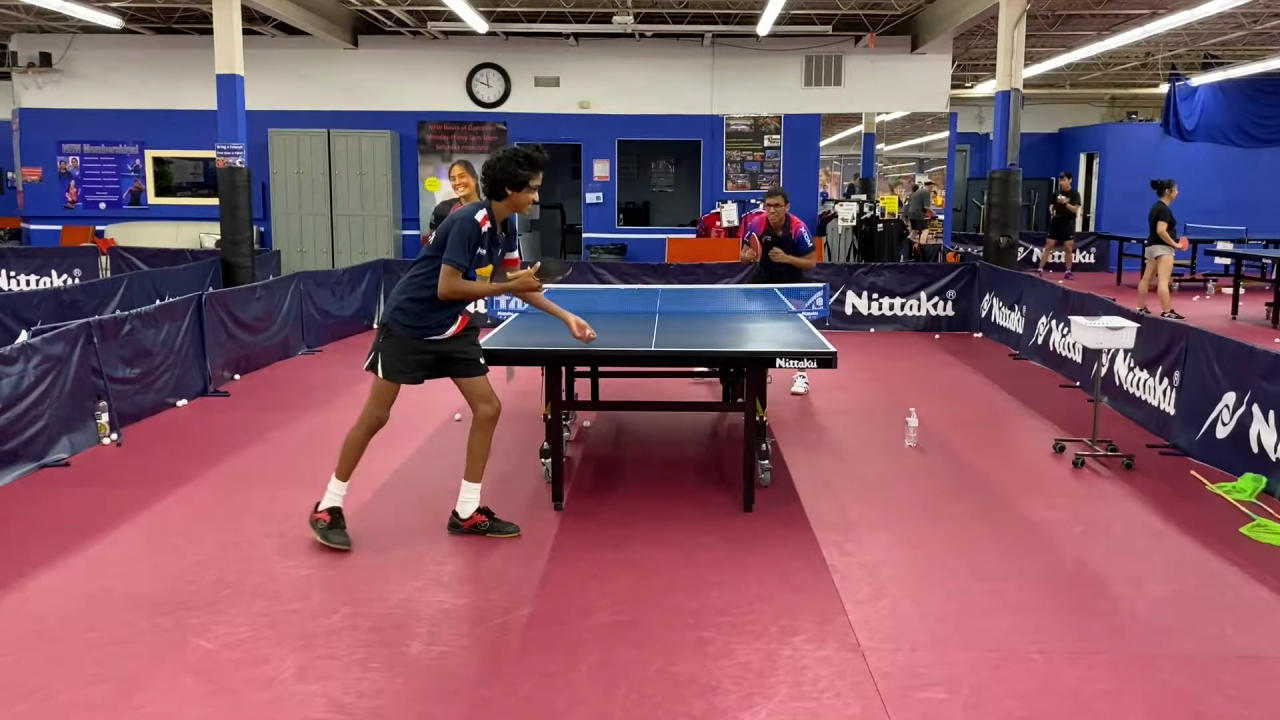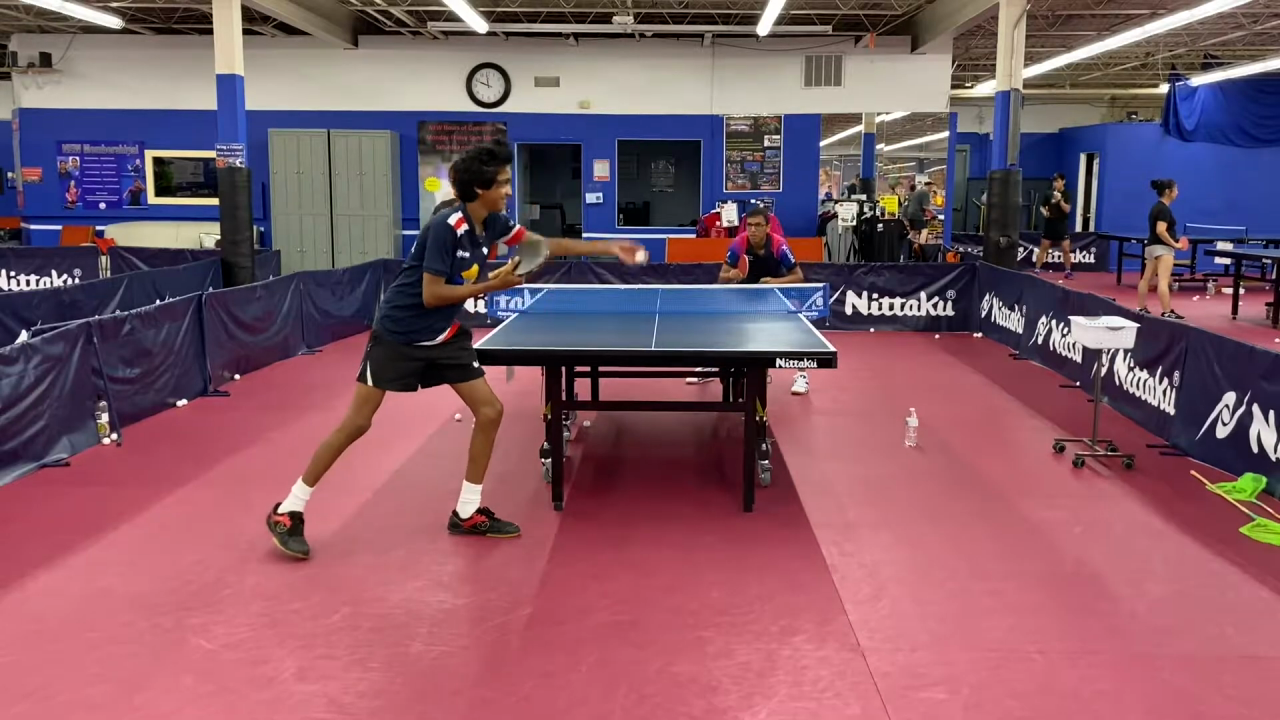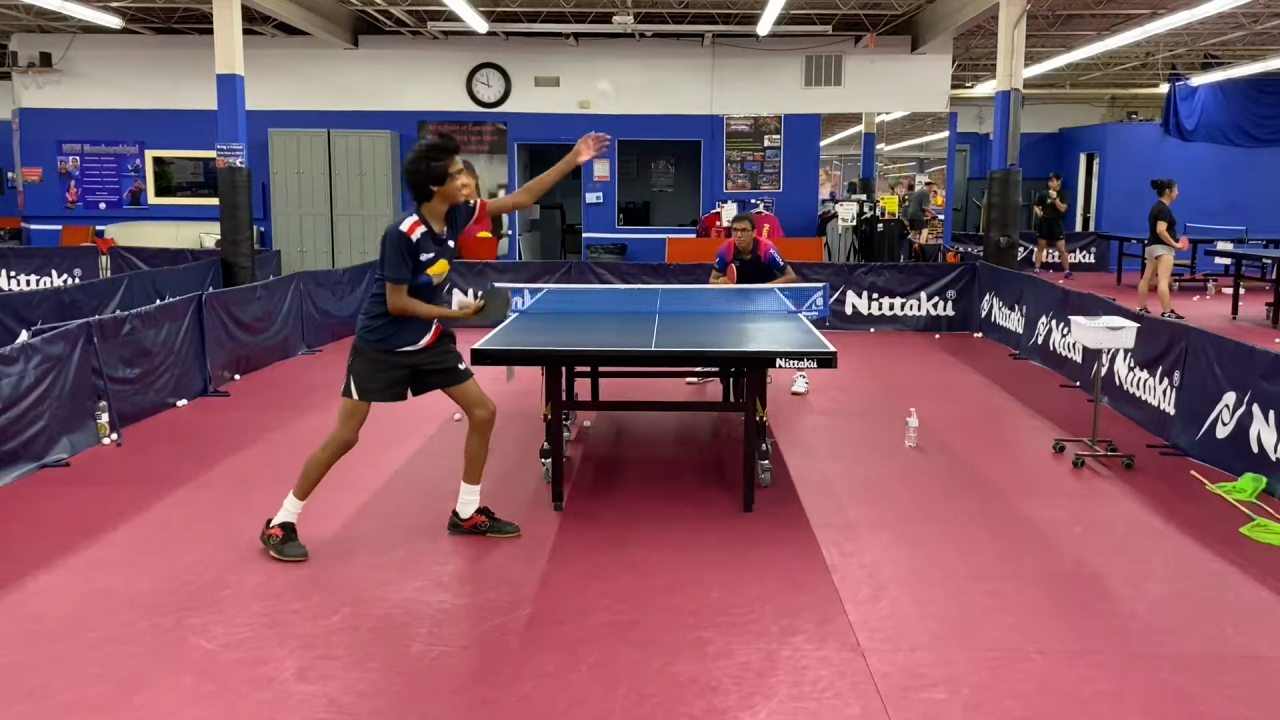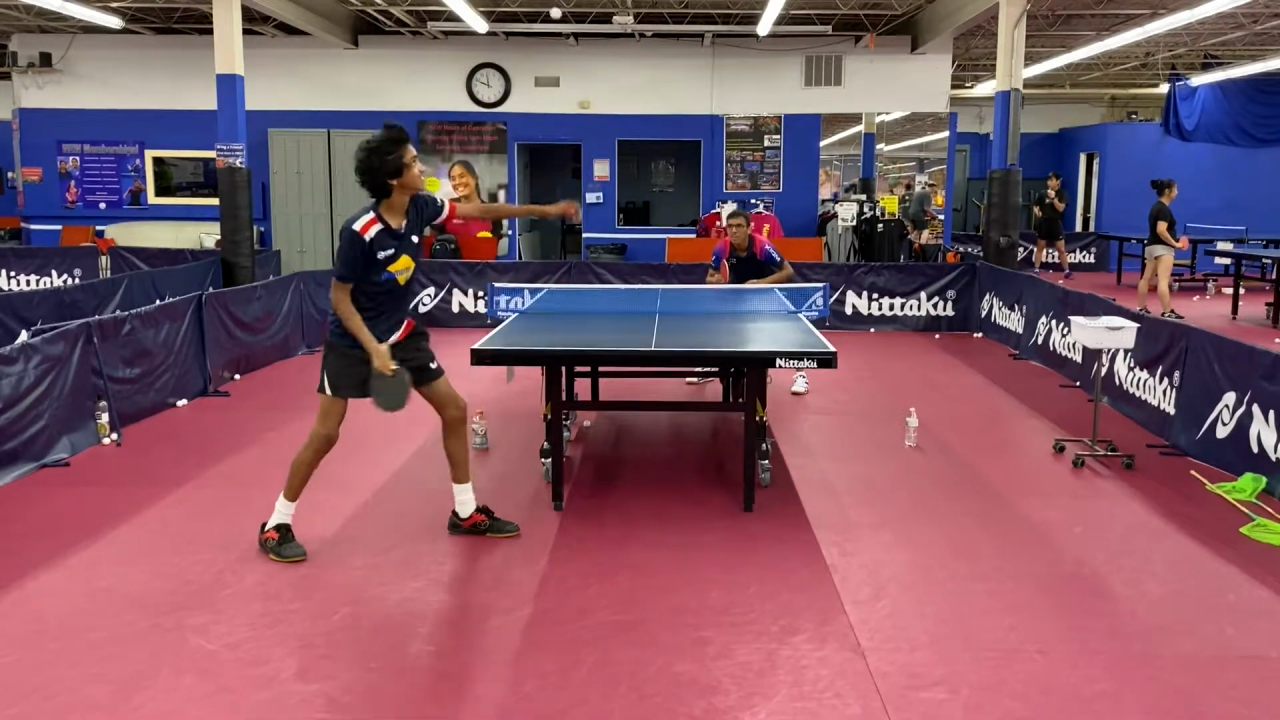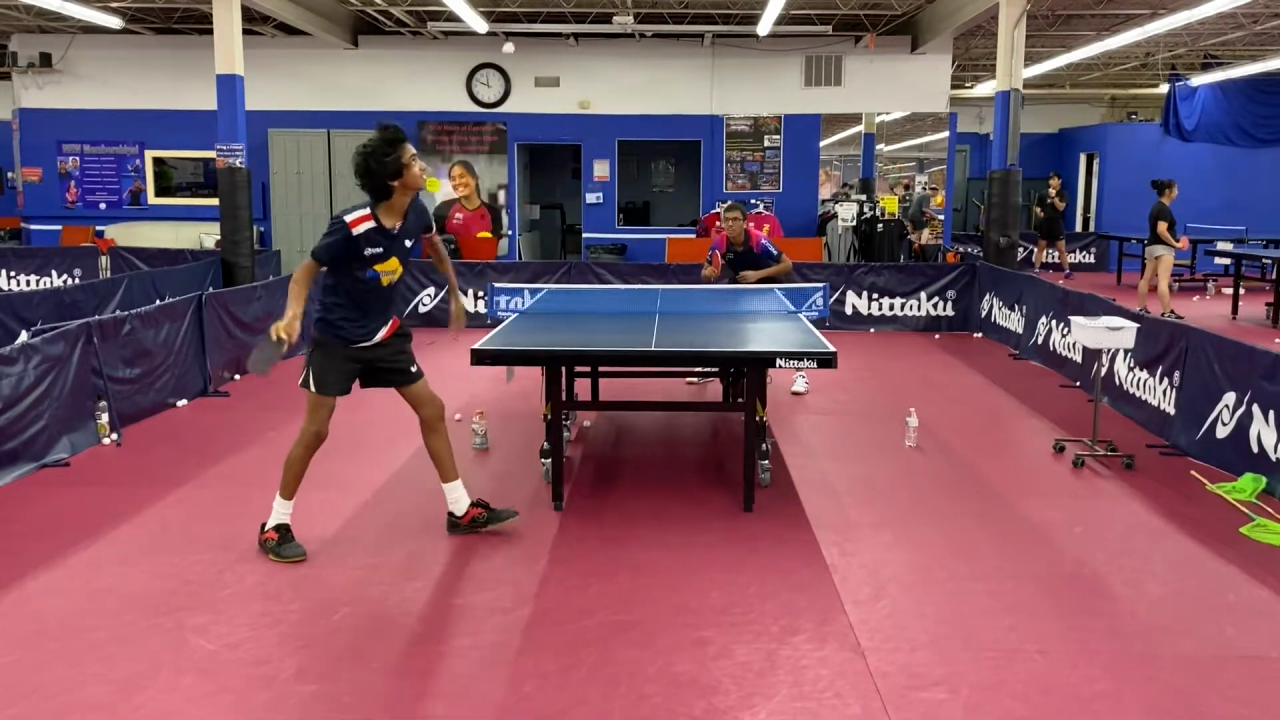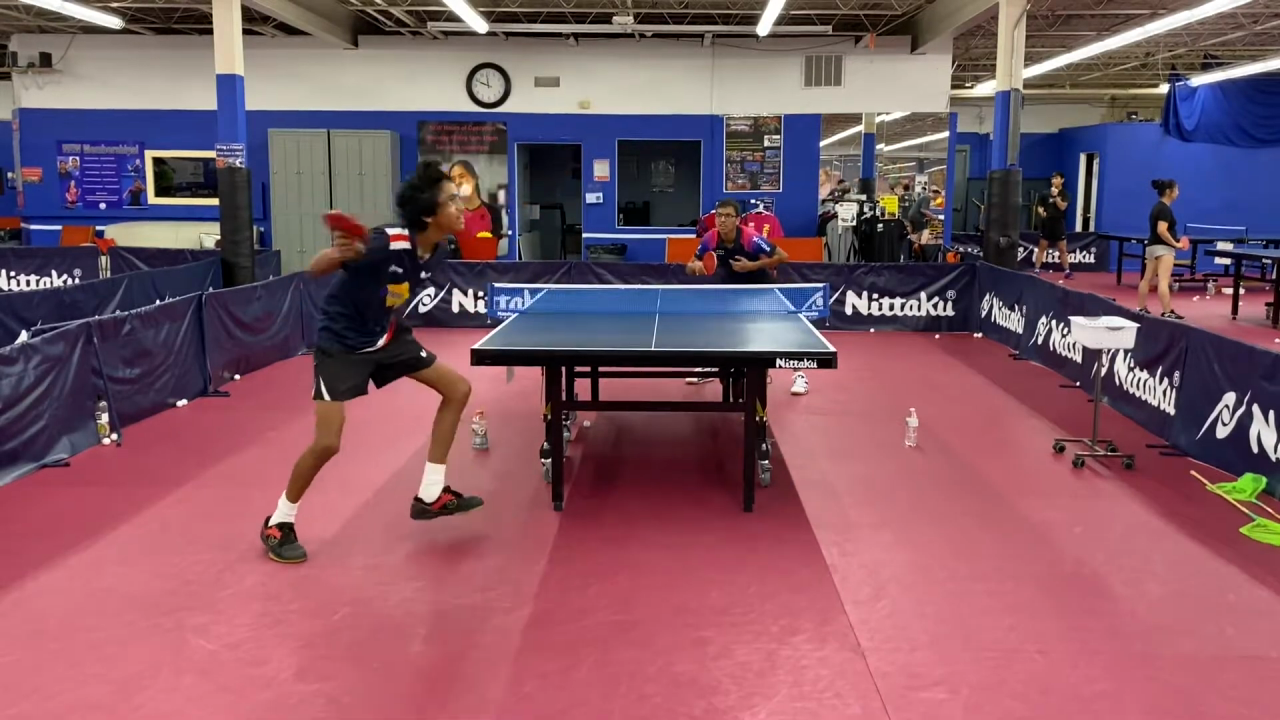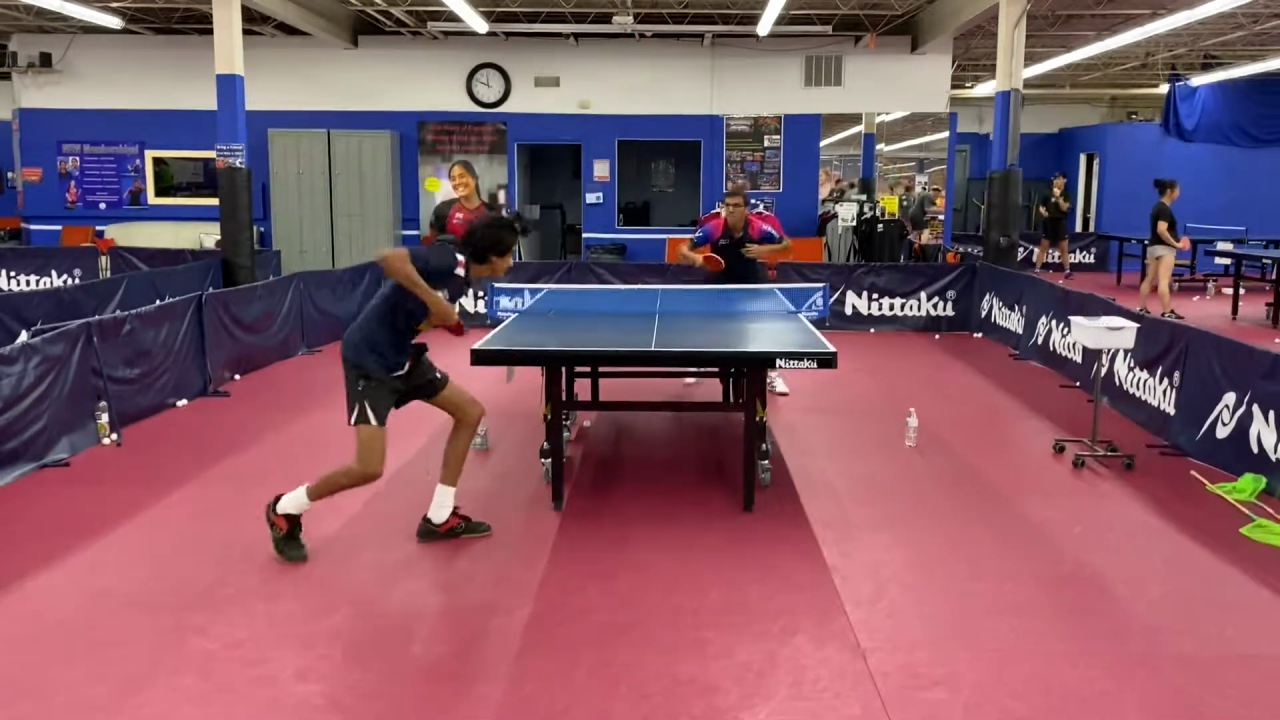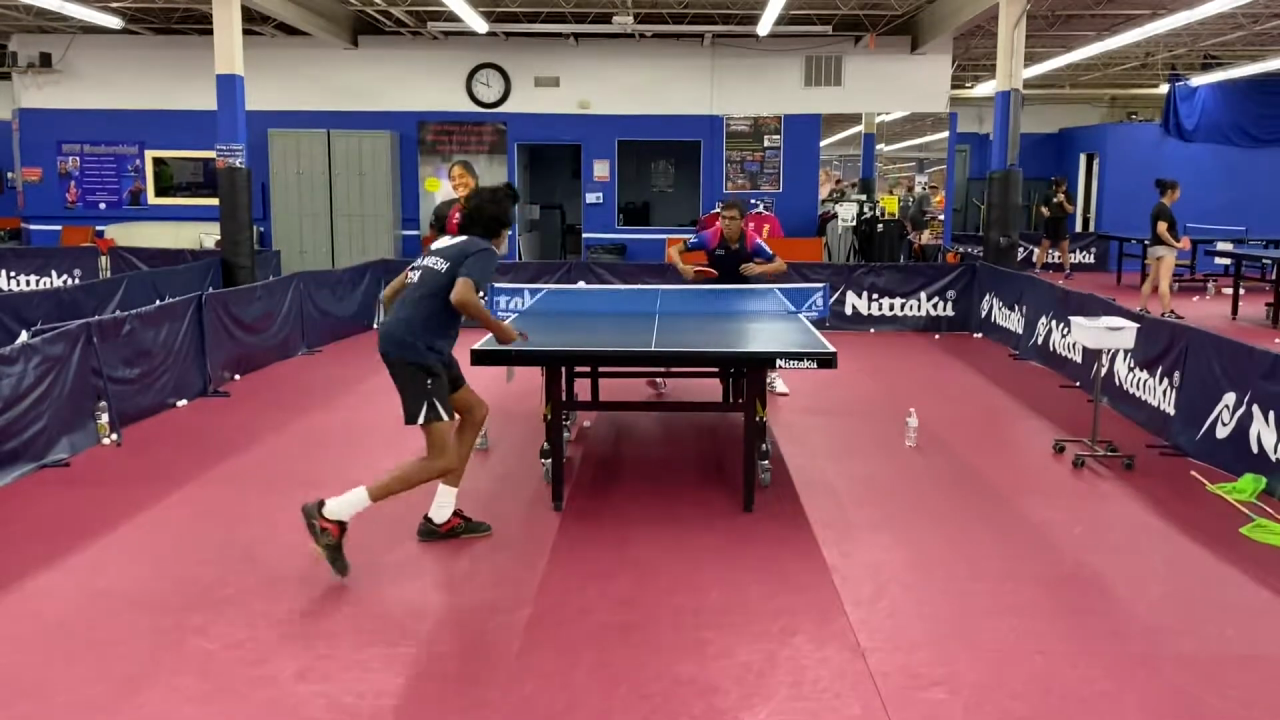
dt=0.2s
person 1, frame 1
left shoulder: (502, 230)
right shoulder: (469, 222)
left elbow: (517, 282)
right elbow: (447, 287)
left wrist: (565, 315)
right wrist: (508, 288)
left hip: (452, 329)
right hip: (408, 325)
left knee: (487, 409)
right knee: (375, 416)
left ankle: (467, 512)
right ankle: (330, 507)
person 1, frame 2
left shoulder: (493, 222)
right shoulder: (445, 228)
left elbow: (544, 245)
right elbow: (431, 295)
left wrist: (603, 247)
right wrist: (490, 285)
left hip: (444, 336)
right hip: (399, 334)
left knee: (490, 412)
right knee: (356, 423)
left ankle: (467, 511)
right ankle: (289, 511)
person 1, frame 3
left shoulder: (457, 214)
right shoulder: (402, 234)
left elbow: (518, 199)
right elbow: (395, 303)
left wrist: (571, 161)
right wrist: (452, 313)
left hip: (427, 340)
right hip: (379, 344)
left knee: (483, 413)
right knee: (345, 436)
left ankle: (467, 512)
right ankle: (281, 522)
person 1, frame 4
left shoulder: (420, 207)
right shoulder: (358, 232)
left elbow: (479, 211)
right elbow: (340, 297)
left wrist: (544, 210)
right wrist: (371, 348)
left hip: (400, 333)
right hip: (352, 341)
left knee: (455, 411)
right knee: (325, 433)
left ankle: (466, 512)
right ankle: (277, 524)
person 1, frame 5
left shoulder: (416, 213)
right shoulder: (350, 227)
left elbow: (435, 247)
right elbow: (306, 271)
left wrist: (455, 295)
right wrist: (292, 315)
left hip: (385, 332)
right hip: (335, 338)
left knee: (432, 411)
right knee: (314, 432)
left ankle: (462, 510)
right ankle: (275, 524)
person 1, frame 6
left shoulder: (439, 247)
right shoulder: (386, 242)
right elbow: (316, 267)
right wrist: (342, 252)
left hip: (384, 335)
right hip: (341, 342)
left knee: (458, 388)
right knee: (327, 442)
left ankle: (431, 494)
right ankle: (279, 523)
person 1, frame 7
left shoulder: (459, 274)
right shoulder: (447, 262)
right elbow: (388, 257)
right wrist: (434, 303)
left hip: (401, 355)
right hip: (369, 360)
left knee: (471, 412)
right knee: (368, 469)
left ankle: (439, 516)
right ankle: (286, 510)
person 1, frame 8
left shoulder: (444, 245)
right shoulder: (484, 252)
left elbow: (389, 293)
right elbow: (459, 298)
right wrist: (498, 328)
left hip: (409, 343)
right hip: (415, 350)
left knee: (475, 412)
right knee: (443, 460)
left ankle: (441, 516)
right ankle: (333, 512)
person 2, frame 1
left shoulder: (798, 228)
right shoulder: (756, 223)
left elbow: (811, 263)
right elbow: (744, 253)
left wrist: (786, 258)
right wrist: (748, 256)
left hip: (790, 278)
right hip: (763, 276)
left ankle: (801, 375)
person 2, frame 2
left shoulder: (779, 245)
right shoulder: (738, 244)
left elbow: (798, 276)
right elbow: (721, 277)
left wrist: (775, 281)
right wrist: (731, 275)
left ankle: (801, 374)
right ankle: (710, 366)
person 2, frame 3
left shoulder: (767, 249)
right shoulder: (726, 250)
left elbow: (791, 277)
right elbow: (712, 282)
right wrist: (721, 282)
left ankle: (800, 375)
right ankle: (709, 366)
person 2, frame 4
left shoulder: (762, 246)
right shoulder: (722, 248)
left elbow: (789, 272)
right elbow: (709, 279)
left wrist: (762, 282)
right wrist: (716, 281)
left ankle: (800, 375)
right ankle: (710, 366)
person 2, frame 5
left shoulder: (759, 240)
right shoulder: (719, 243)
left elbow: (787, 265)
right elbow: (704, 274)
left wrist: (758, 274)
right wrist: (710, 273)
left hip: (768, 285)
right hip: (739, 285)
left ankle: (800, 374)
right ankle: (711, 366)
person 2, frame 6
left shoulder: (751, 238)
right shoulder: (710, 239)
left elbow: (782, 256)
right elbow: (689, 267)
left wrist: (751, 266)
right wrist: (696, 266)
left hip: (759, 284)
right hip: (731, 284)
left ankle: (799, 375)
right ankle: (709, 367)
person 2, frame 7
left shoulder: (758, 228)
right shoulder: (713, 228)
left elbow: (787, 244)
right elbow: (683, 249)
left wrist: (764, 249)
right wrist: (694, 256)
left hip: (750, 283)
right hip: (721, 281)
left ankle: (772, 375)
person 2, frame 8
left shoulder: (752, 241)
right shoulder: (709, 236)
left elbow: (781, 266)
right elbow: (673, 250)
left wrist: (759, 269)
right wrist: (682, 267)
left ankle: (771, 377)
right ankle: (662, 376)
